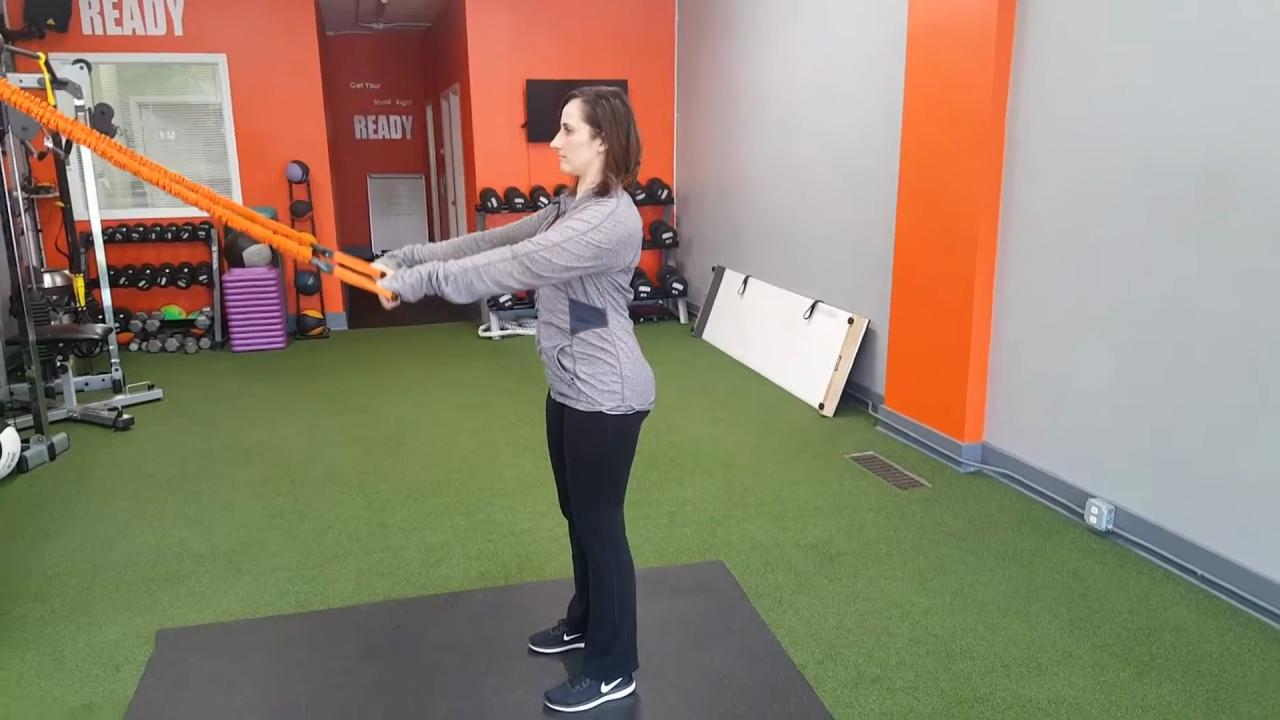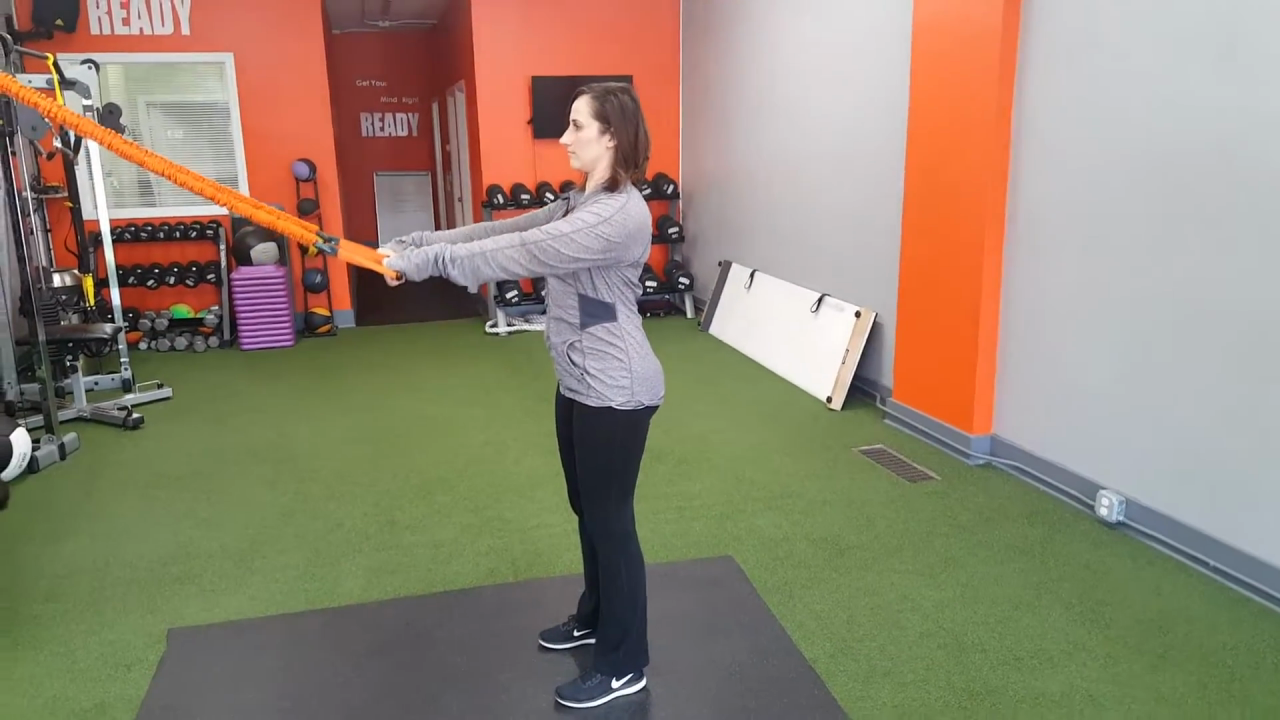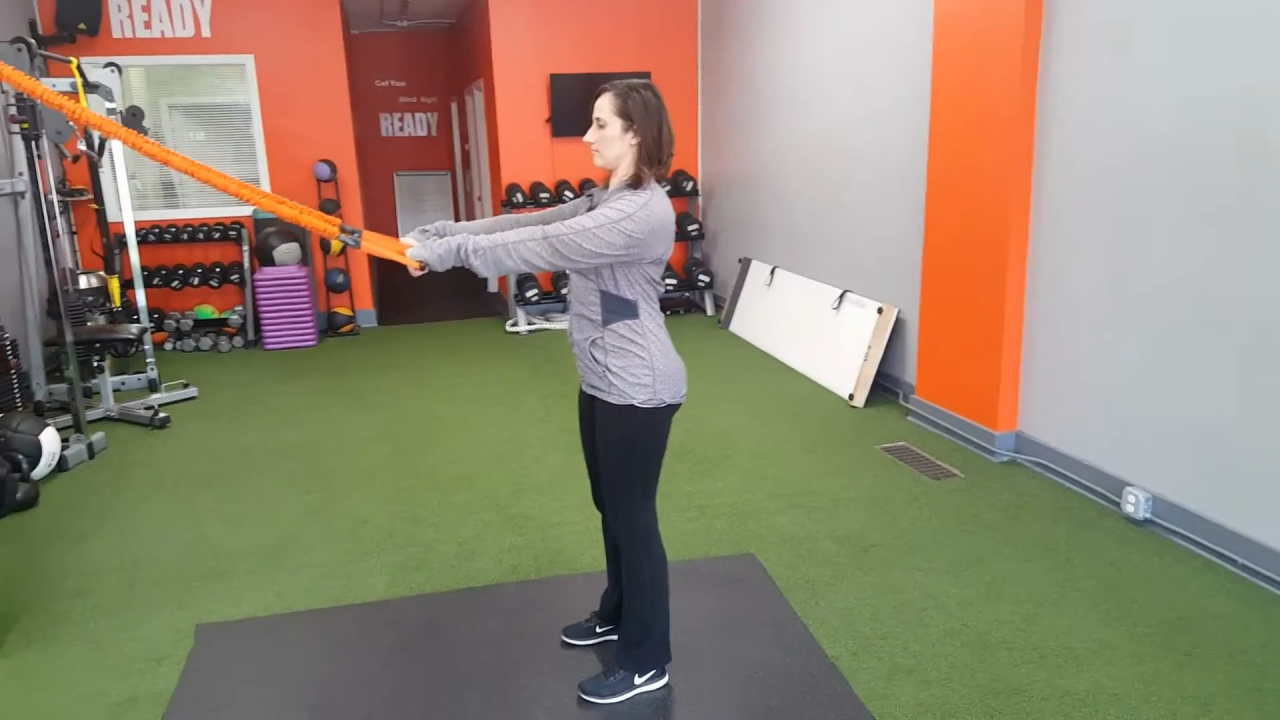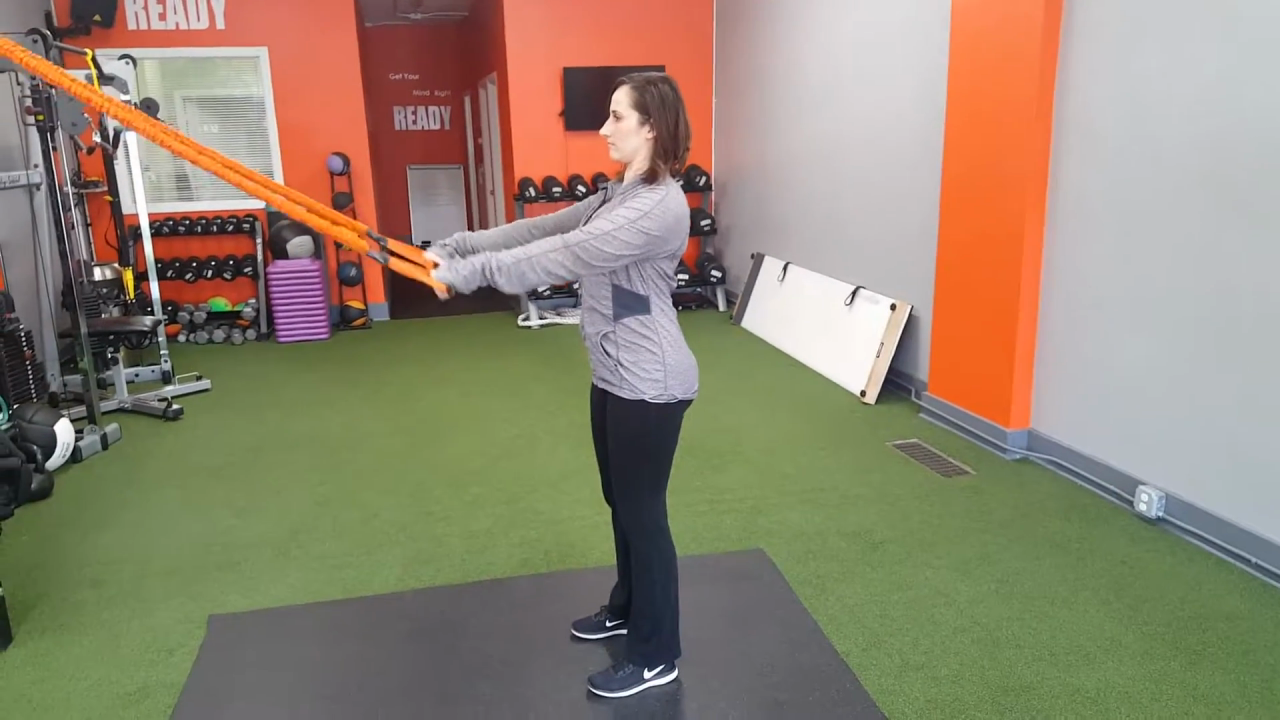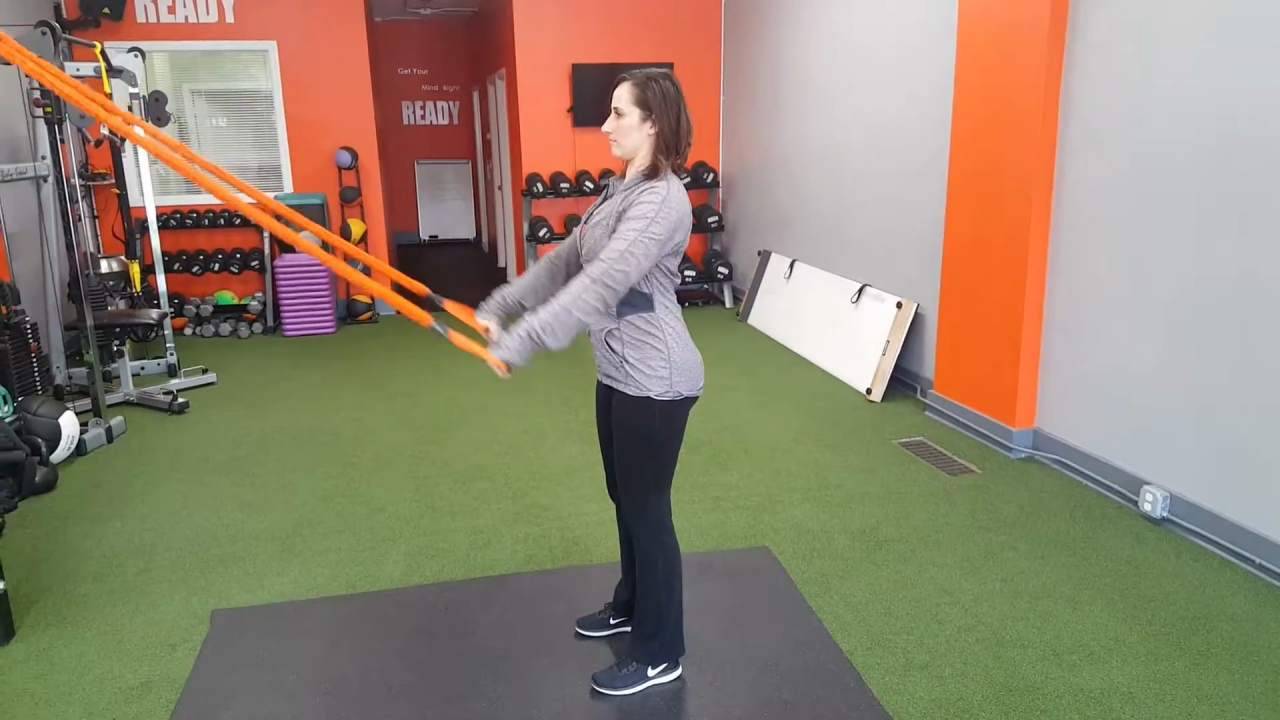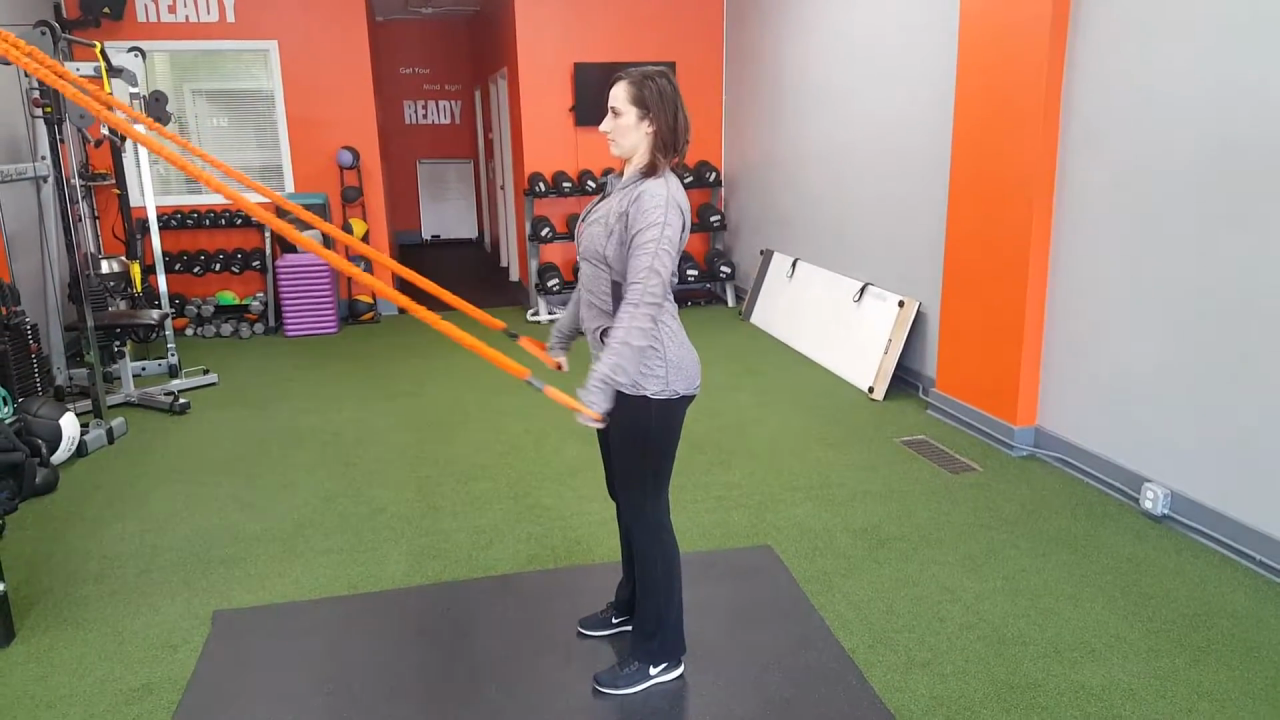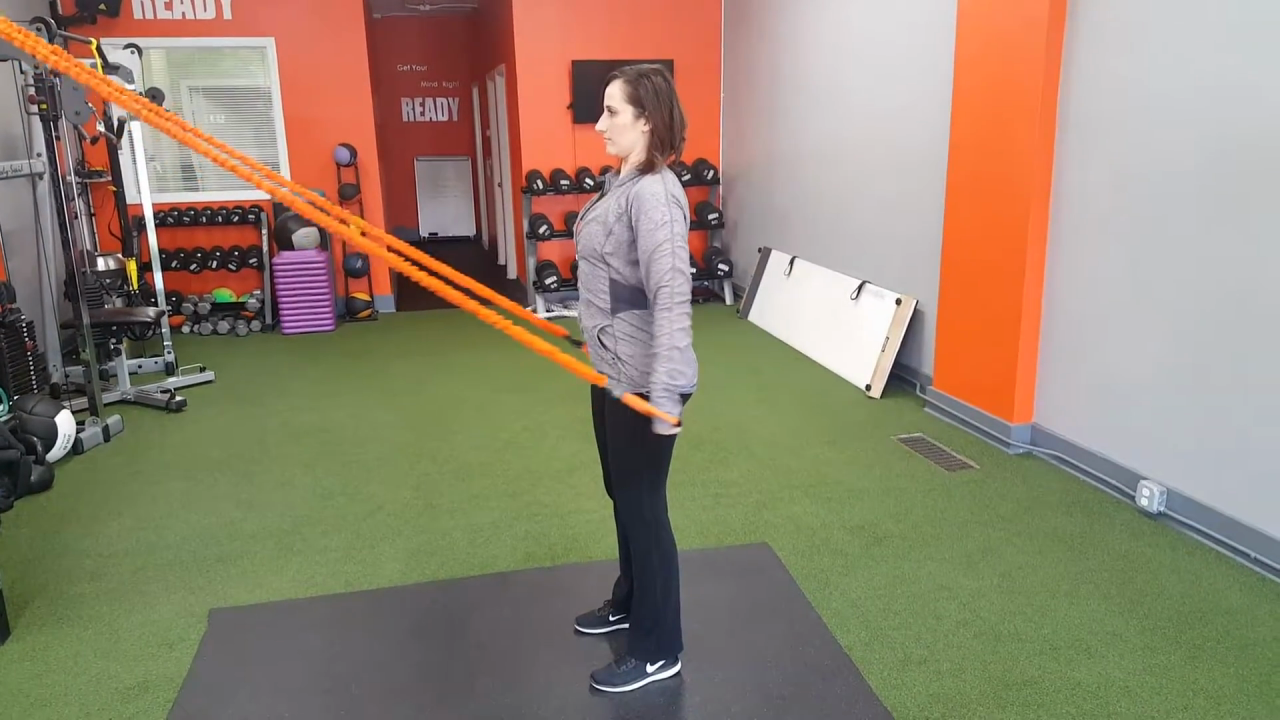
dt=0.3s
person 1, frame 1
left shoulder: (612, 219)
right shoulder: (570, 207)
left elbow: (520, 266)
right elbow: (495, 241)
left wrist: (420, 280)
right wrist: (405, 258)
left hip: (606, 396)
right hip: (570, 389)
left knee: (600, 524)
right knee: (577, 515)
left ankle: (612, 670)
right ankle: (584, 621)
person 1, frame 2
left shoulder: (621, 213)
right shoulder: (581, 204)
left elbow: (525, 252)
right elbow: (507, 229)
left wrist: (427, 260)
right wrist: (413, 244)
left hip: (616, 391)
right hip: (579, 384)
left knee: (610, 519)
right knee: (587, 509)
left ankle: (623, 665)
right ankle: (595, 617)
person 1, frame 3
left shoulder: (645, 211)
right shoulder: (605, 201)
left elbow: (547, 246)
right elbow: (531, 223)
left wrist: (448, 250)
right wrist: (436, 233)
left hip: (637, 389)
right hip: (603, 382)
left knee: (633, 516)
right knee: (610, 507)
left ankle: (646, 662)
right ankle: (618, 614)
person 1, frame 4
left shoulder: (660, 205)
right shoulder: (618, 195)
left elbow: (571, 254)
right elbow: (544, 229)
left wrist: (471, 273)
right wrist: (458, 247)
left hip: (649, 384)
right hip: (614, 376)
left knee: (642, 511)
right knee: (620, 502)
left ankle: (656, 657)
right ankle: (627, 606)
person 1, frame 5
left shoulder: (662, 200)
right shoulder: (624, 190)
left elbow: (602, 282)
right elbow: (567, 257)
left wrist: (520, 341)
right wrist: (498, 306)
left hip: (654, 381)
right hip: (620, 374)
left knee: (647, 508)
right knee: (626, 500)
left ankle: (661, 653)
right ankle: (631, 604)
person 1, frame 6
left shoulder: (657, 197)
right shoulder: (624, 187)
left elbow: (645, 301)
left wrist: (603, 384)
right wrist: (562, 335)
left hip: (648, 383)
right hip: (619, 372)
left knee: (645, 507)
right knee: (625, 498)
left ankle: (662, 653)
right ankle: (632, 603)
person 1, frame 7
left shoulder: (653, 195)
right shoulder: (621, 184)
left elbow: (671, 298)
left wrist: (666, 392)
left hip: (644, 379)
right hip: (614, 369)
left knee: (642, 504)
right knee: (622, 495)
left ankle: (658, 650)
right ankle: (629, 600)
